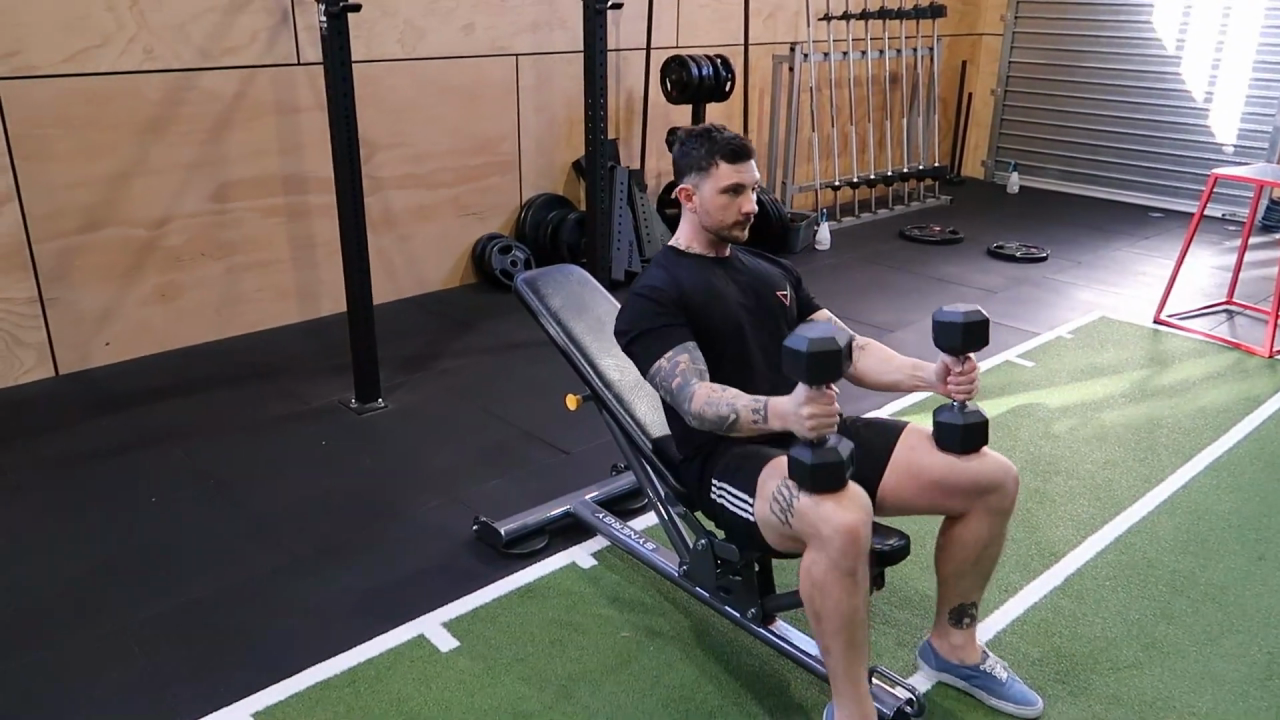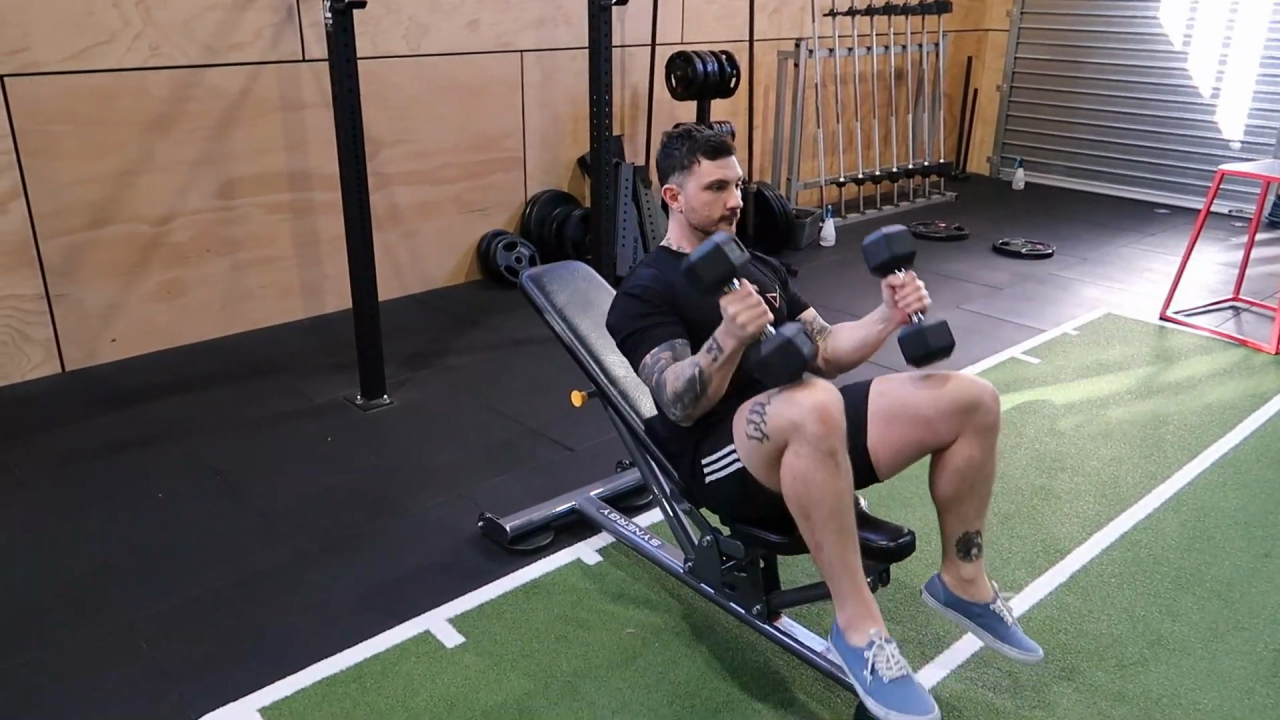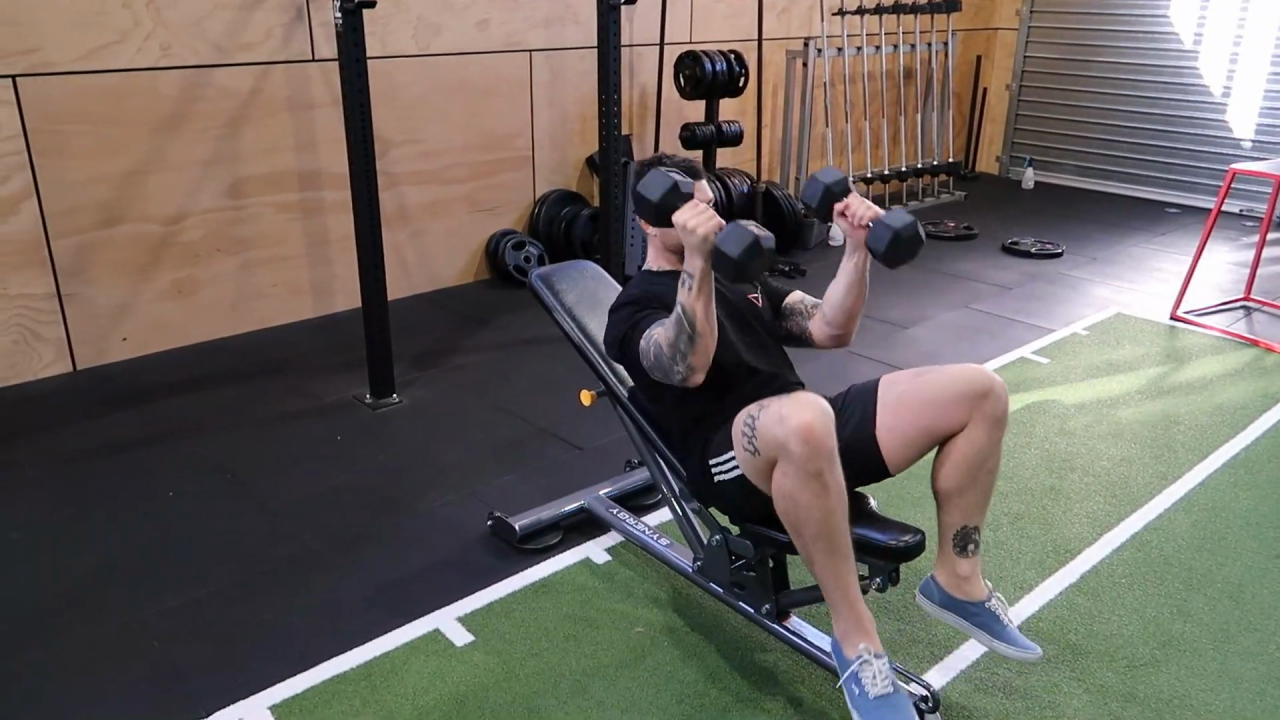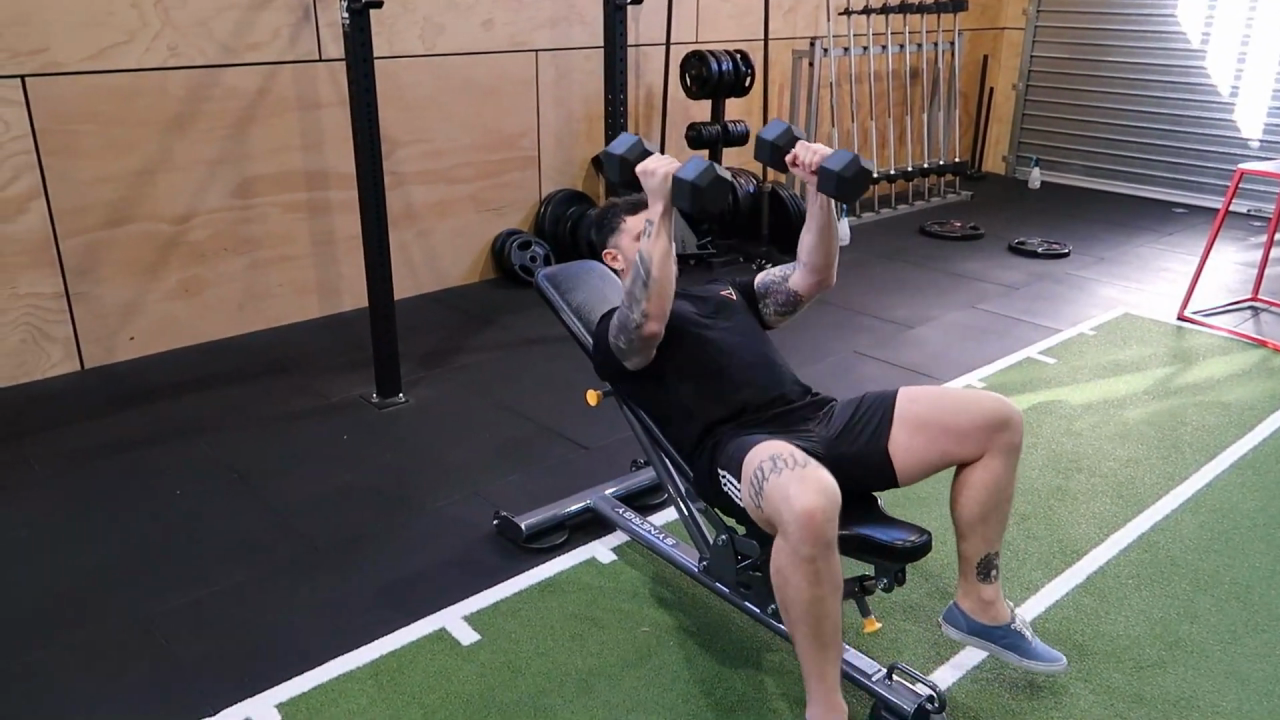
dt=0.2s
person 1, frame 1
left shoulder: (769, 269)
right shoulder: (656, 293)
left elbow: (848, 351)
right elbow: (696, 404)
left wrist: (929, 375)
right wrist: (782, 410)
left hip: (818, 438)
right hip: (735, 465)
left knee: (993, 478)
right knee: (843, 519)
left ankle: (951, 645)
person 1, frame 2
left shoulder: (759, 268)
right shoulder: (645, 291)
left elbow: (831, 355)
right elbow: (683, 406)
left wrist: (889, 316)
right wrist: (728, 342)
left hip: (813, 428)
right hip: (728, 460)
left knee: (972, 401)
right knee: (814, 407)
left ankle: (963, 581)
right ankle: (859, 626)
person 1, frame 3
left shoulder: (744, 281)
right shoulder: (631, 312)
left elbow: (830, 329)
right elbow: (688, 368)
left wrist: (856, 248)
right wrist: (696, 261)
left hip: (808, 420)
right hip: (732, 450)
left knee: (979, 391)
right knee: (806, 425)
left ankle: (958, 581)
right ankle: (858, 644)
person 1, frame 4
left shoulder: (721, 291)
right shoulder: (617, 336)
left elbow: (812, 279)
right elbow: (650, 321)
left wrist: (818, 189)
right wrist: (660, 204)
left hip: (821, 420)
right hip: (744, 451)
left knee: (995, 419)
right knee: (811, 507)
left ankle: (979, 607)
